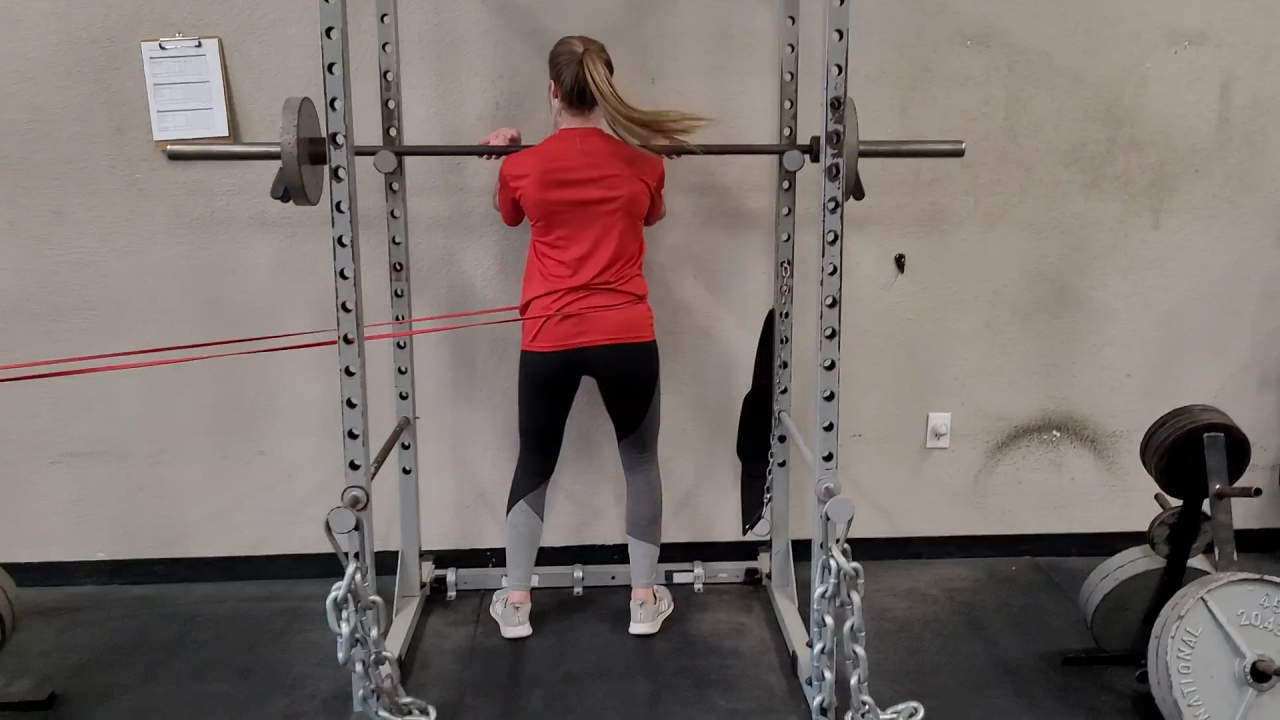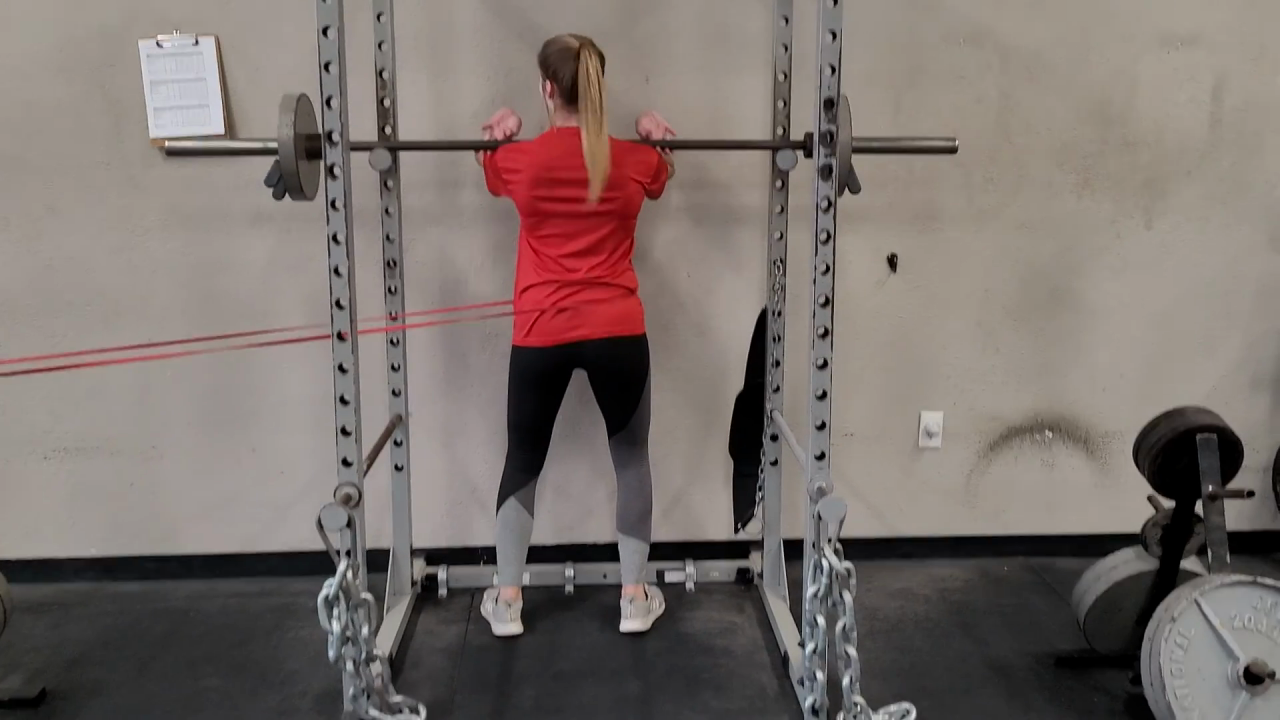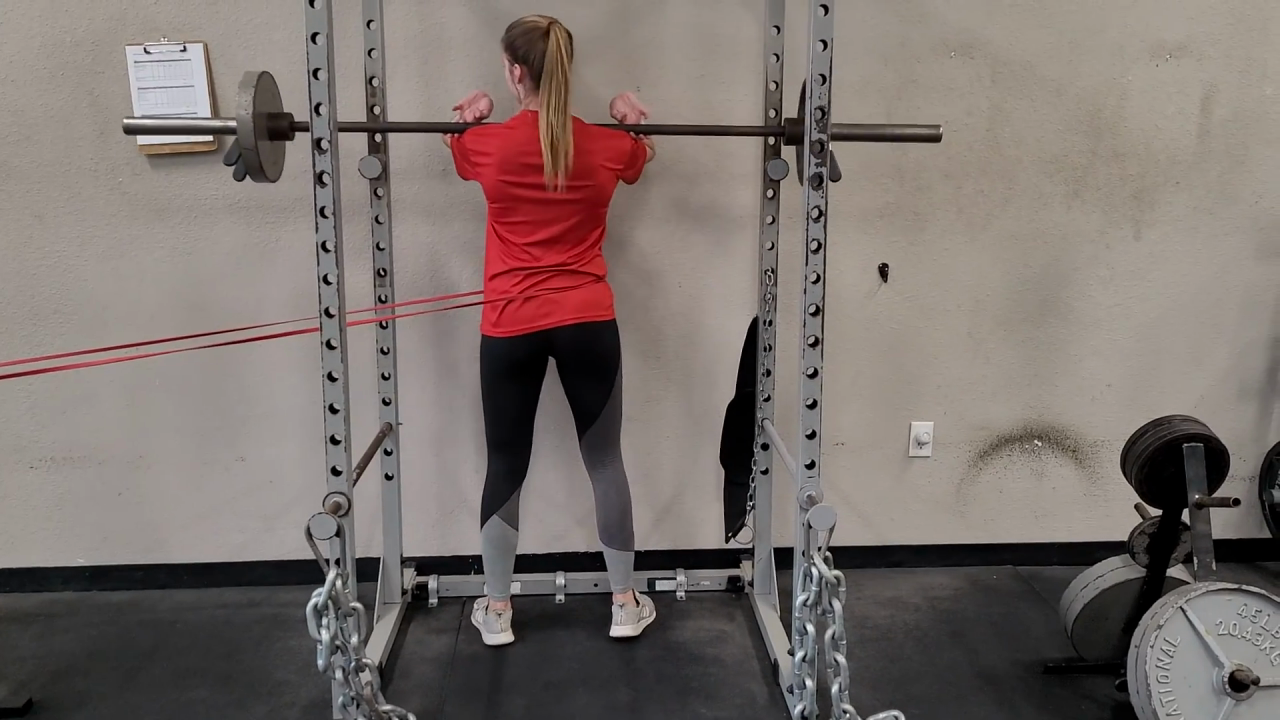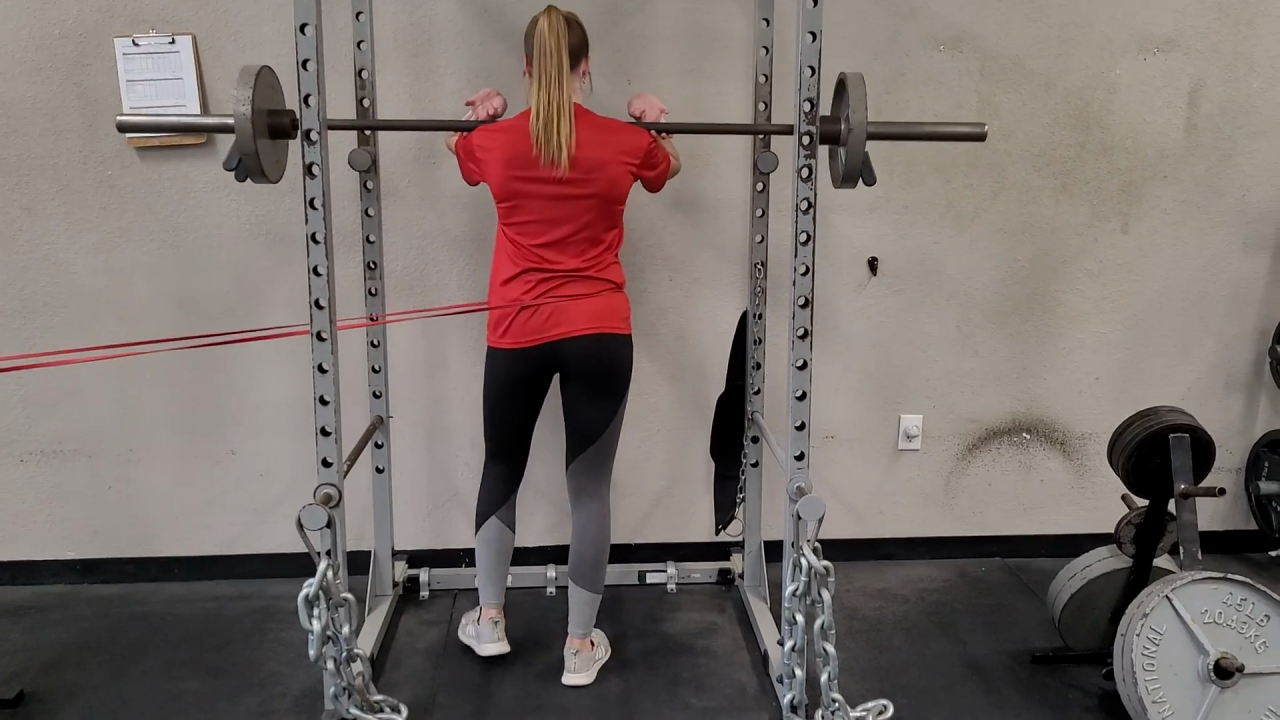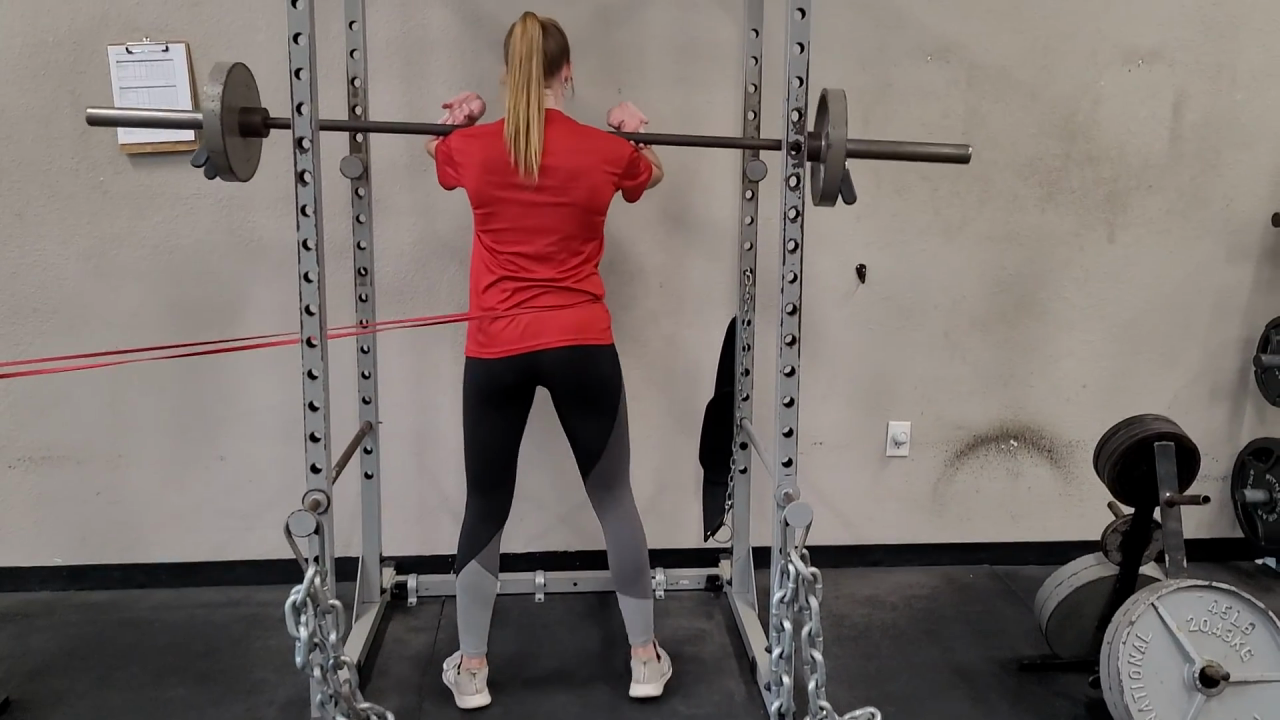
dt=0.7s
person 1, frame 1
left shoulder: (523, 167)
right shoulder: (642, 165)
left hip: (549, 339)
right hip: (626, 337)
left knee: (534, 466)
right knee: (640, 462)
left ankle: (516, 601)
right ankle: (644, 599)
person 1, frame 2
left shoulder: (519, 160)
right shoulder: (633, 160)
left elbow: (489, 166)
right elbow: (659, 176)
left hip: (541, 334)
right hip: (618, 332)
left knee: (523, 460)
right knee: (631, 456)
left ankle: (506, 599)
right ankle: (635, 595)
person 1, frame 3
left shoulder: (487, 144)
right shoulder: (608, 146)
left elbow: (458, 148)
right elbow: (642, 156)
left hip: (511, 328)
right hip: (588, 323)
left knee: (505, 467)
right knee: (605, 461)
left ankle: (497, 610)
right ankle: (625, 601)
person 1, frame 4
left shoulder: (492, 143)
right shoulder: (626, 143)
left elbow: (463, 152)
right elbow: (667, 166)
left hip: (517, 337)
right hip: (600, 336)
left knee: (500, 475)
right knee: (590, 488)
left ankle: (488, 619)
right ankle: (580, 645)
person 1, frame 5
left shoulder: (469, 148)
right shoulder: (605, 151)
left elbow: (440, 155)
right elbow: (651, 175)
left hip: (497, 351)
right hip: (582, 347)
left knee: (486, 508)
right knee: (613, 499)
left ankle: (471, 668)
right ankle: (645, 659)
